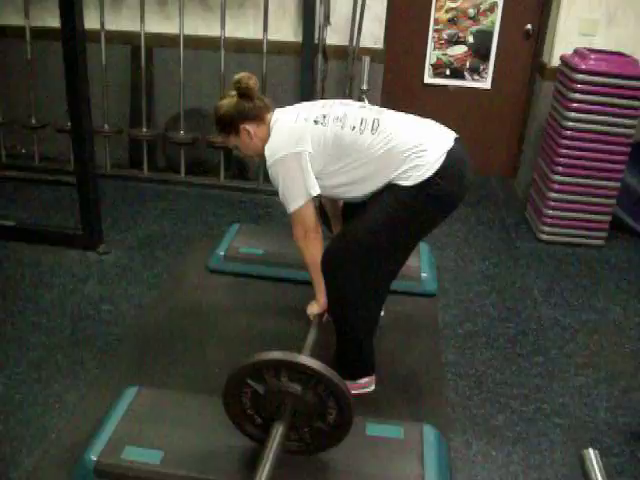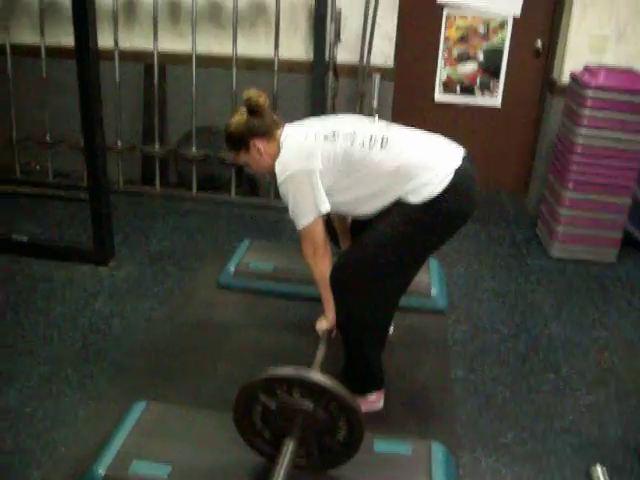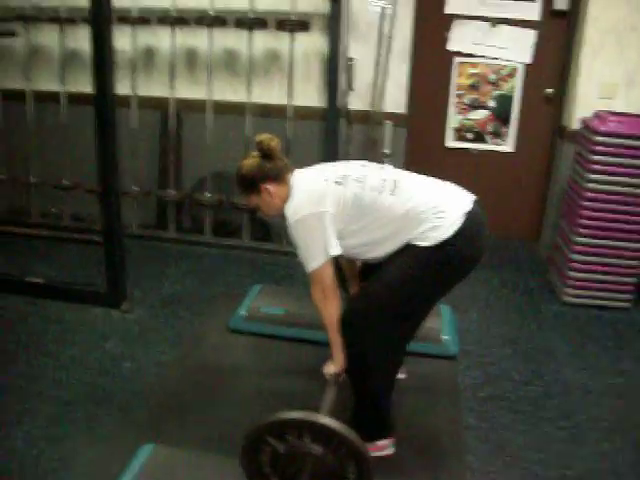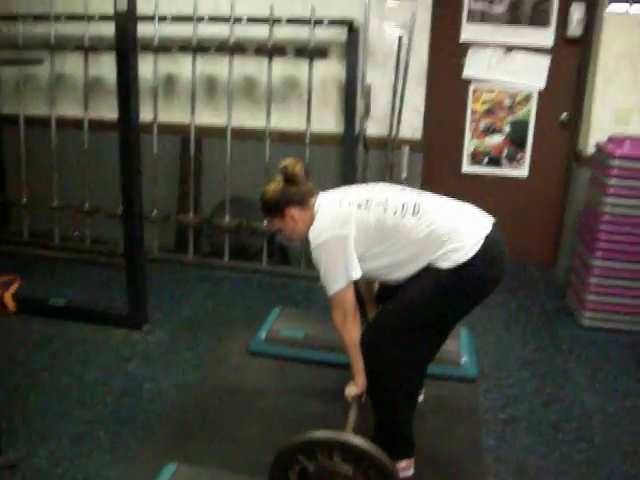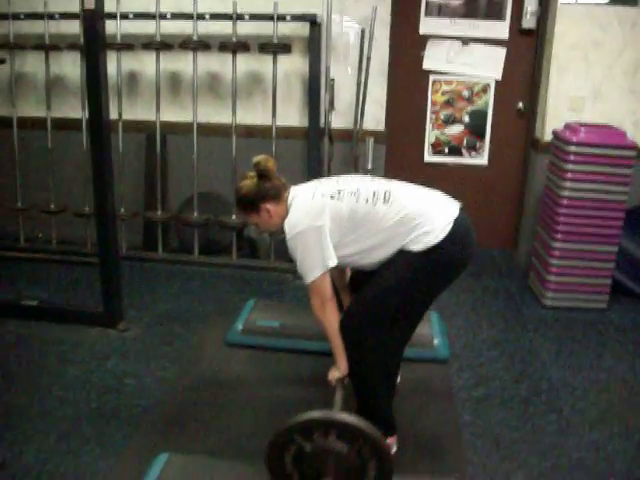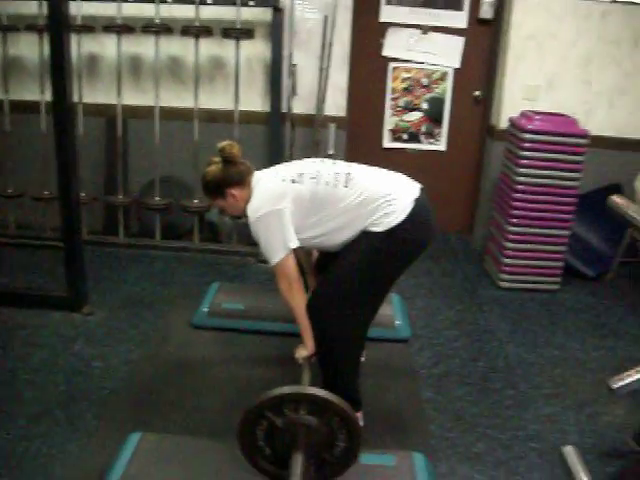
dt=0.3s
person 1, frame 1
left shoulder: (282, 149)
right shoulder: (295, 119)
left elbow: (307, 232)
right elbow: (331, 174)
left wrist: (321, 297)
right wrist: (340, 233)
left hip: (432, 177)
right hip: (441, 150)
left knee: (344, 261)
right knee: (356, 226)
left ankle: (355, 372)
right ankle: (364, 303)
person 1, frame 2
left shoulder: (292, 166)
right shoulder: (305, 136)
left elbow: (315, 248)
right elbow: (340, 190)
left wrist: (330, 313)
right wrist: (348, 248)
left hip: (439, 193)
right hip: (449, 165)
left knee: (351, 278)
right knee: (364, 241)
left ankle: (364, 388)
right ankle: (374, 317)
person 1, frame 3
left shoulder: (303, 209)
right shoulder: (315, 180)
left elbow: (324, 291)
right elbow: (347, 243)
left wrist: (338, 356)
right wrist: (357, 292)
left hip: (448, 239)
right hip: (459, 213)
left knee: (361, 321)
right knee: (375, 286)
left ankle: (373, 434)
right ankle: (384, 362)
person 1, frame 4
left shoulder: (326, 233)
right shoulder: (337, 204)
left elbow: (345, 314)
right elbow: (366, 264)
left wrist: (359, 379)
right wrist: (375, 315)
left hip: (469, 260)
right hip: (478, 234)
left knee: (381, 342)
right knee: (396, 319)
left ankle: (395, 454)
right ankle: (405, 384)
person 1, frame 5
left shoulder: (300, 224)
right shoulder: (309, 197)
left elbow: (323, 301)
right elbow: (337, 255)
left wrist: (341, 362)
right wrist: (348, 300)
left hip: (438, 243)
right hip: (443, 219)
left knee: (361, 326)
right knee: (364, 291)
left ankle: (378, 433)
right ankle: (382, 369)
person 1, frame 6
left shoulder: (263, 208)
right shoulder: (272, 181)
left elbow: (289, 282)
right elbow: (305, 232)
left wrist: (308, 341)
right wrist: (316, 282)
left hip: (399, 223)
right hip: (404, 200)
left knee: (328, 306)
right knee: (329, 272)
right ankle: (346, 347)
